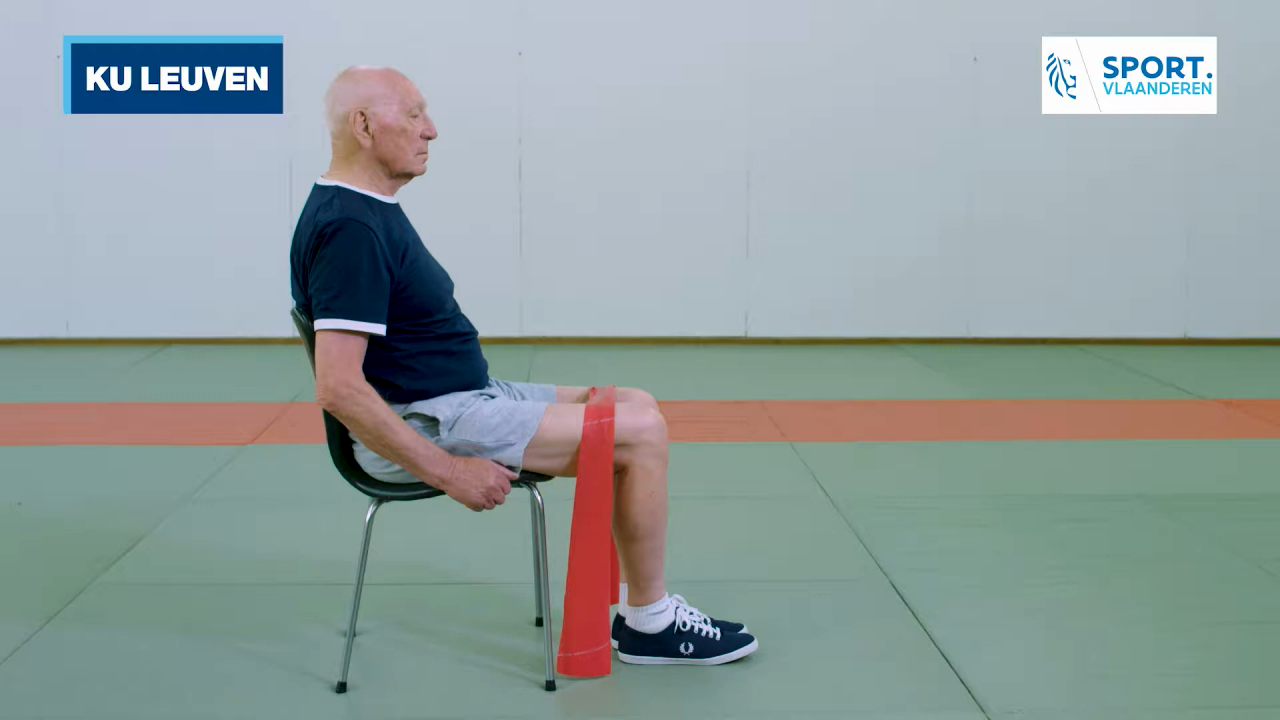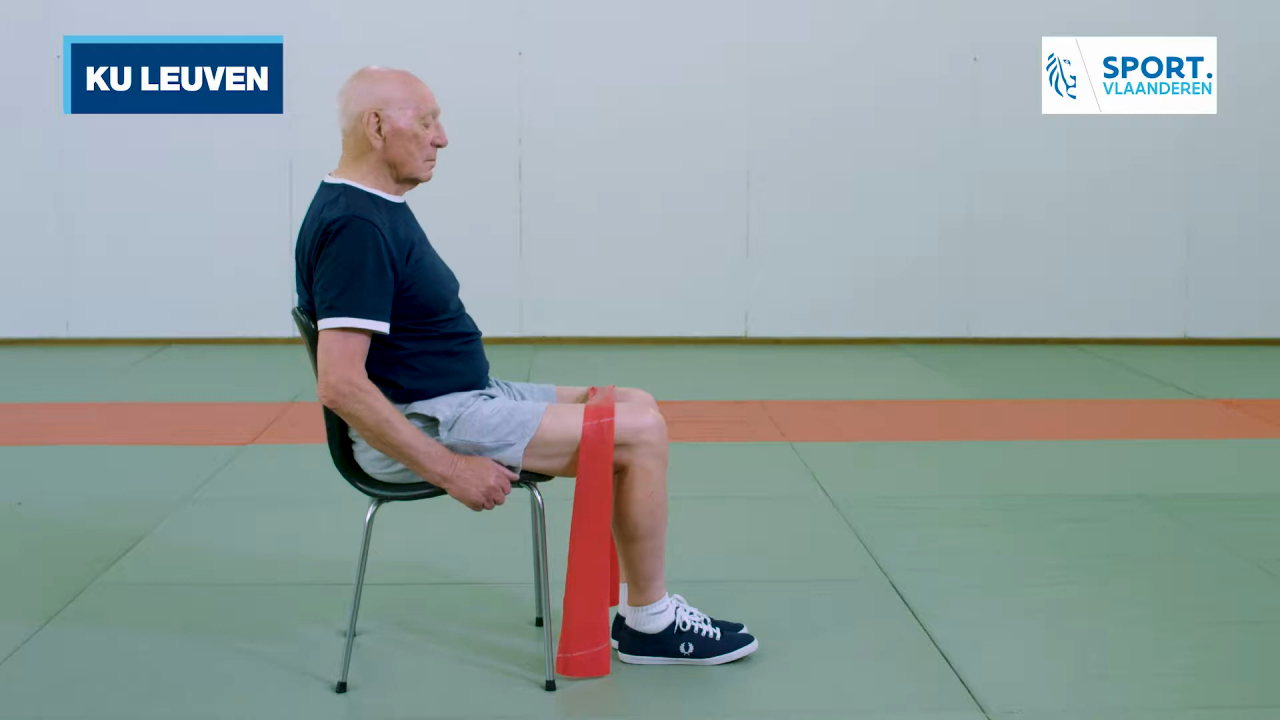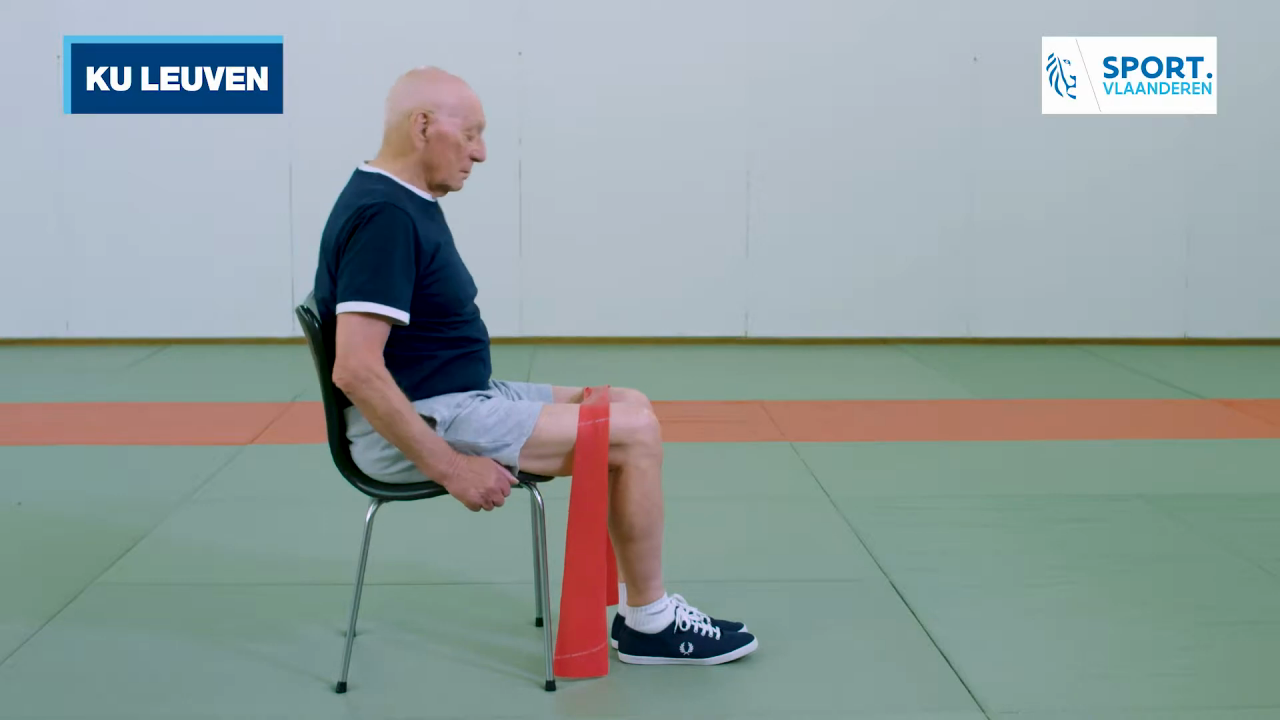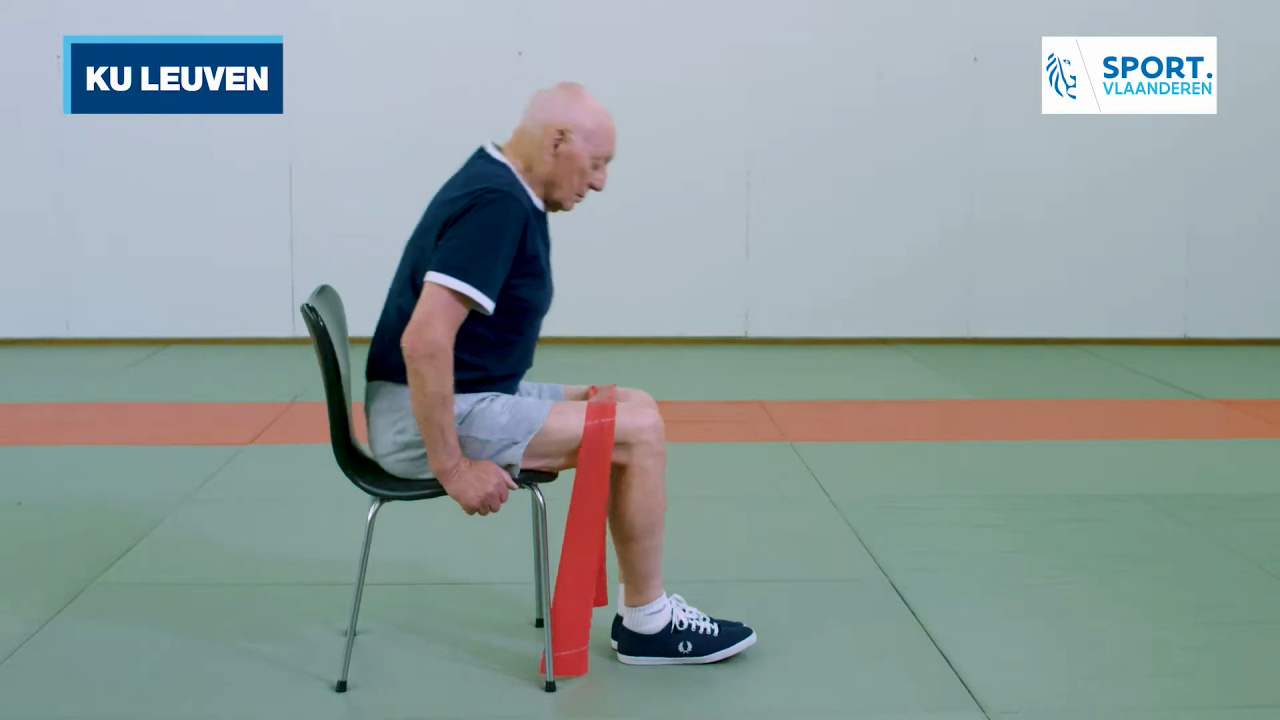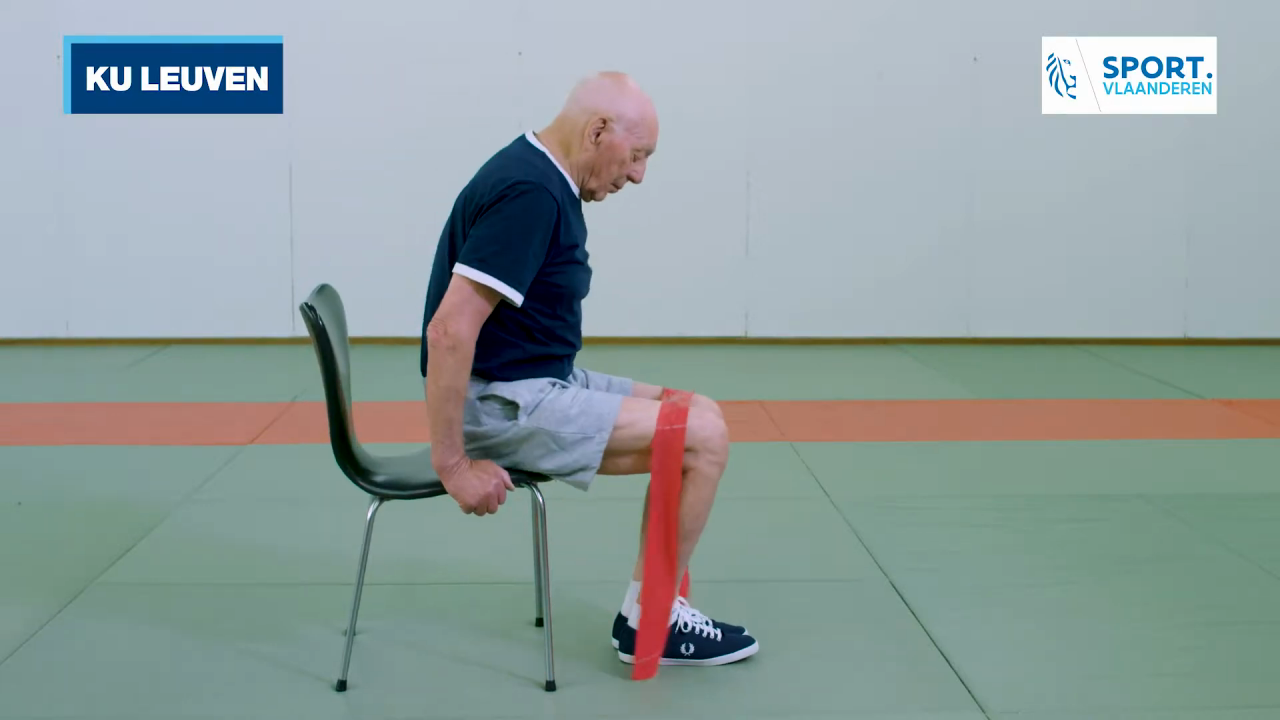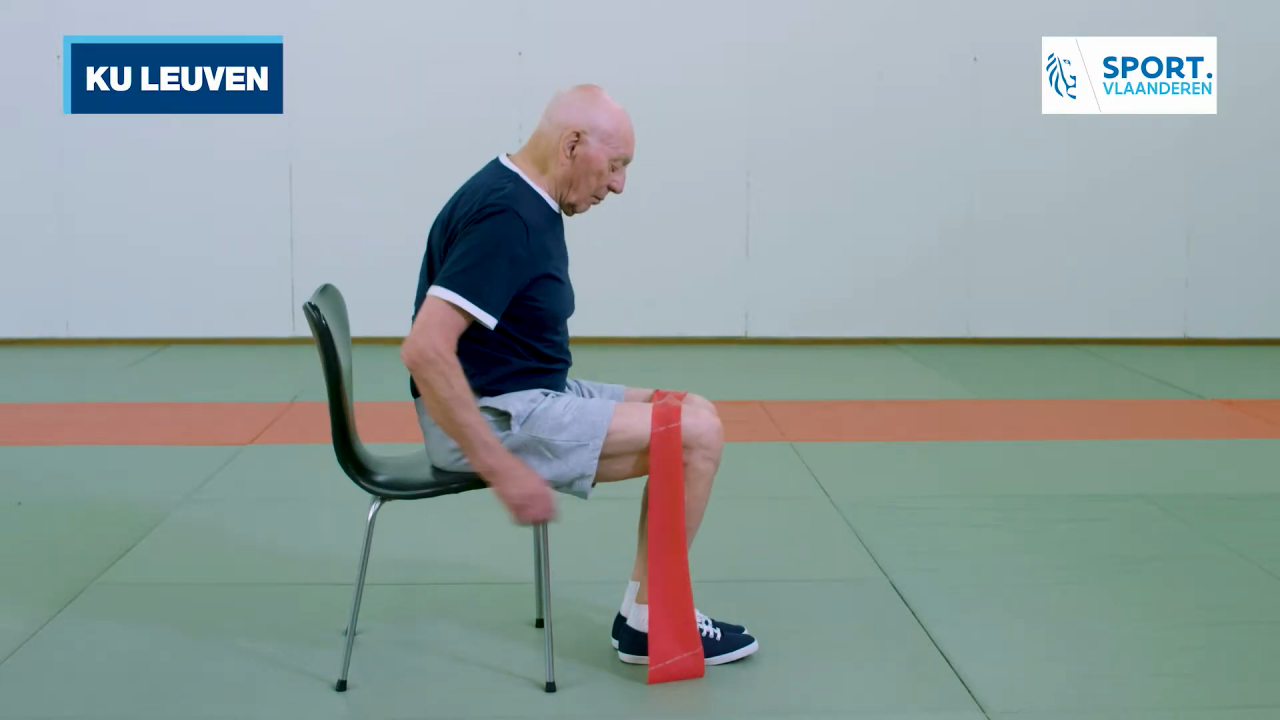
dt=0.5s
person 1, frame 1
left shoulder: (369, 209)
right shoulder: (349, 227)
right elbow: (340, 387)
right wrist: (448, 471)
left hip: (465, 397)
right hip: (426, 426)
left knee: (636, 408)
right knee: (641, 433)
left ankle: (644, 607)
right ankle: (650, 623)
person 1, frame 2
left shoulder: (376, 207)
right shoulder: (355, 225)
right elbow: (341, 384)
right wrist: (448, 470)
left hip: (465, 398)
right hip: (425, 425)
left knee: (635, 408)
right knee: (640, 433)
left ankle: (641, 607)
right ankle: (651, 623)
person 1, frame 3
left shoulder: (403, 201)
right shoulder: (384, 215)
right elbow: (356, 369)
right wrist: (448, 467)
left hip: (460, 400)
right hip: (425, 424)
left knee: (630, 408)
right knee: (634, 434)
left ankle: (642, 608)
right ankle: (650, 623)
person 1, frame 4
left shoulder: (502, 188)
right shoulder: (497, 203)
right elbow: (424, 340)
right wrist: (451, 466)
left hip: (476, 396)
right hip: (430, 415)
left knee: (637, 410)
right knee: (638, 433)
left ankle: (641, 609)
right ankle: (648, 623)
person 1, frame 5
left shoulder: (537, 176)
right shoulder: (530, 193)
right elbow: (450, 331)
right wrist: (452, 464)
left hip: (538, 383)
right hip: (502, 403)
left knee: (699, 417)
right knee: (703, 440)
left ankle: (645, 607)
person 1, frame 6
left shoulder: (527, 202)
right shoulder: (505, 215)
right elbow: (424, 350)
right wrist: (501, 470)
left hip: (530, 396)
right hip: (488, 415)
left knee: (696, 415)
right knee: (697, 436)
left ankle: (647, 607)
right ankle: (652, 622)
